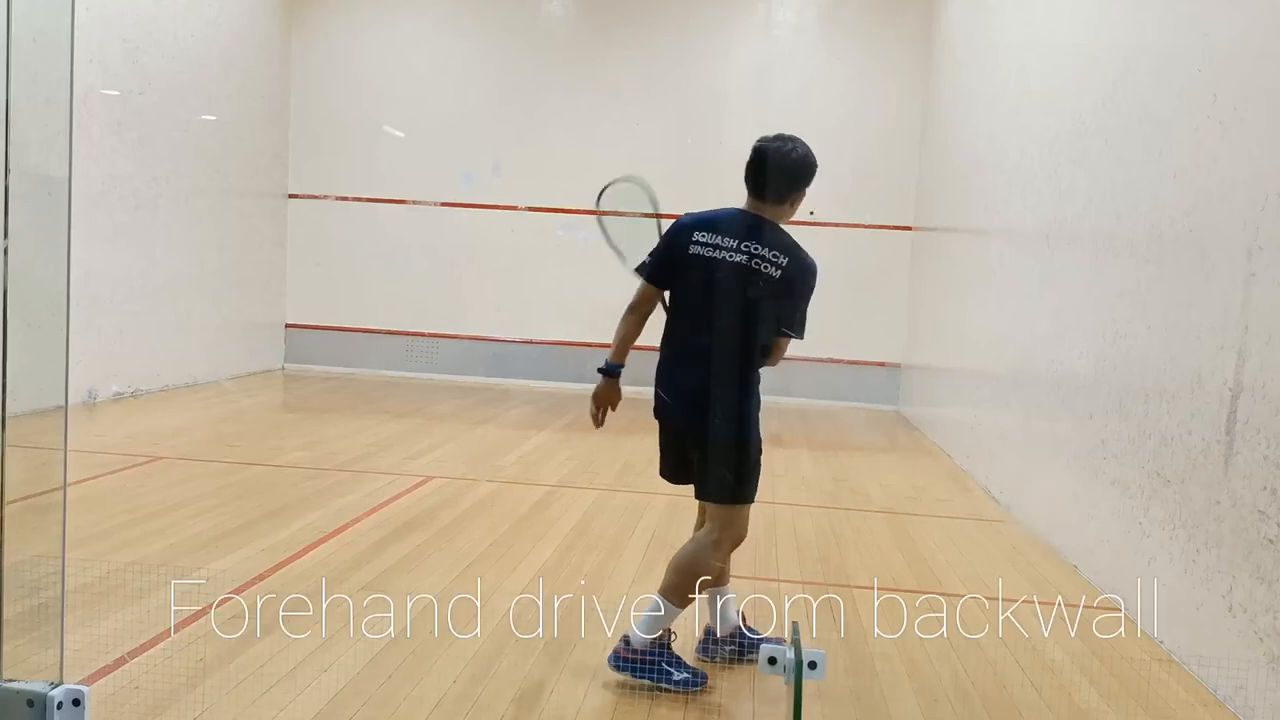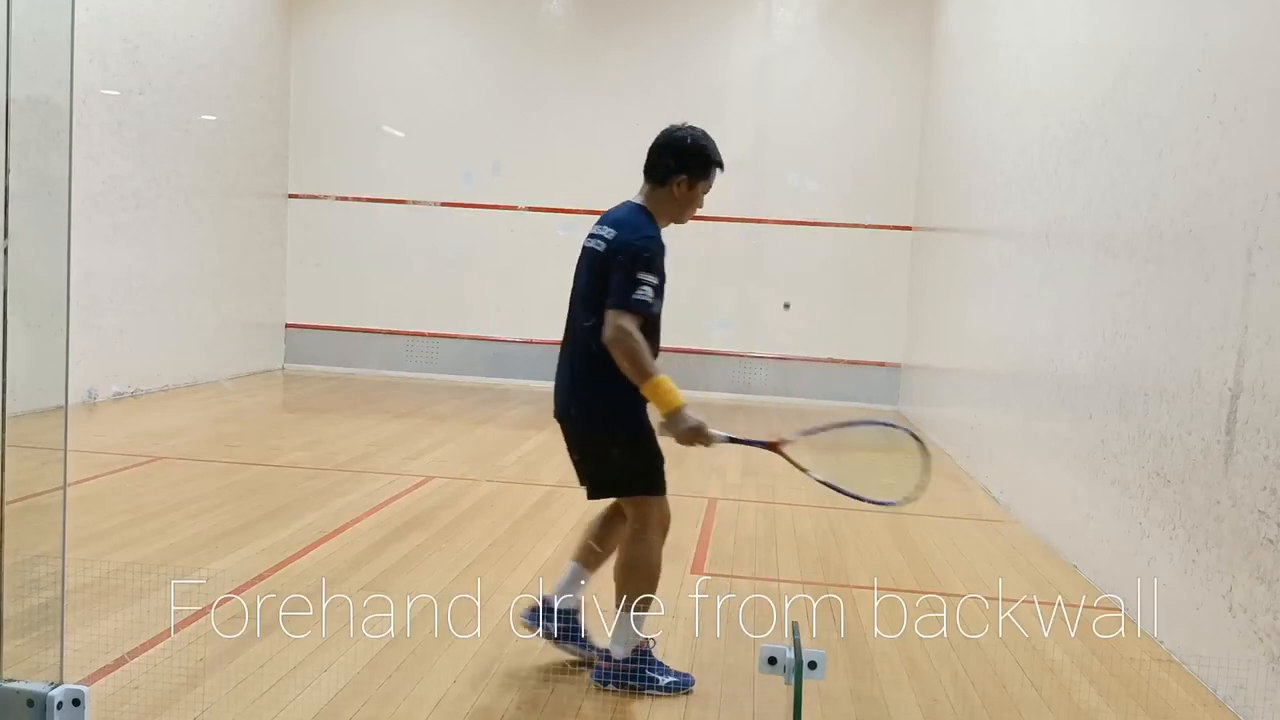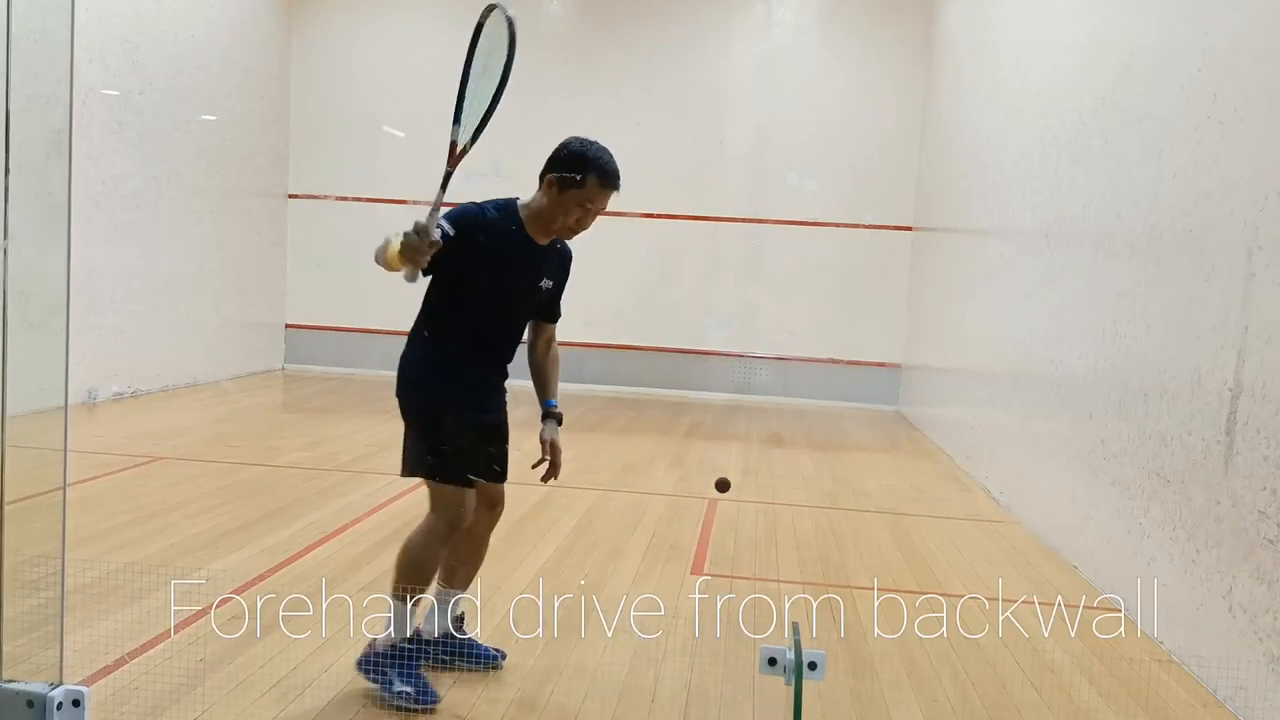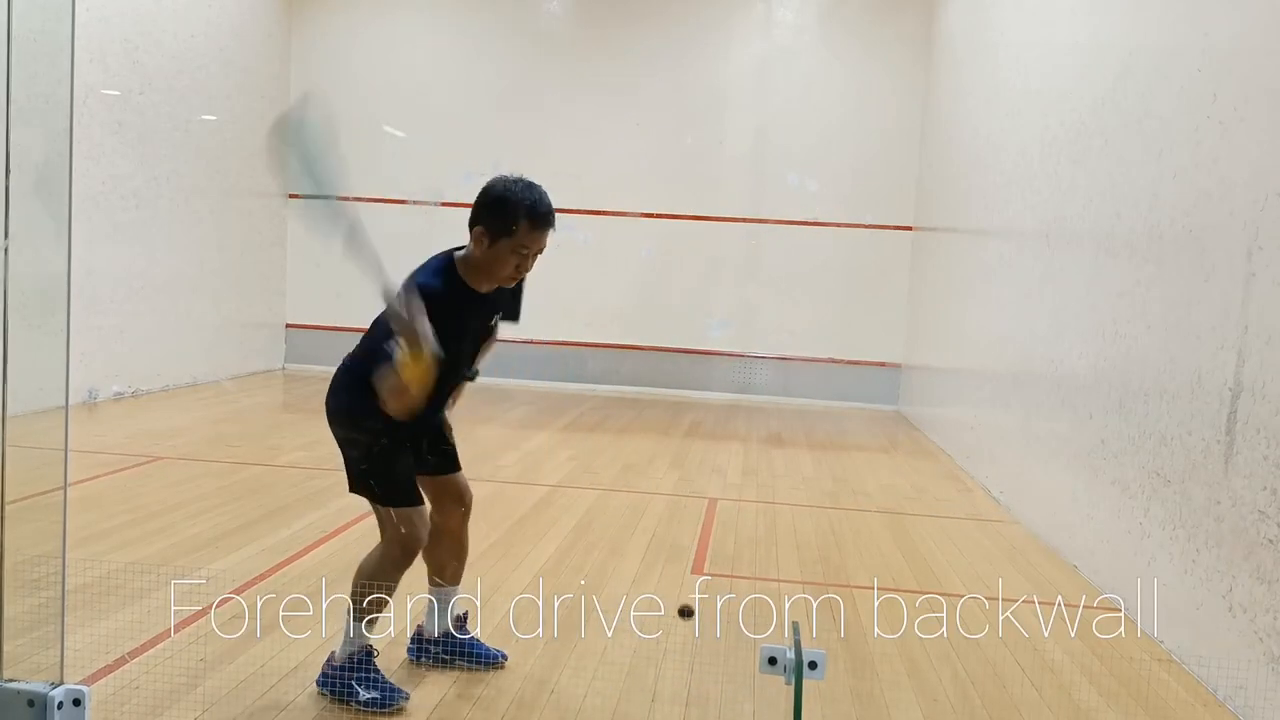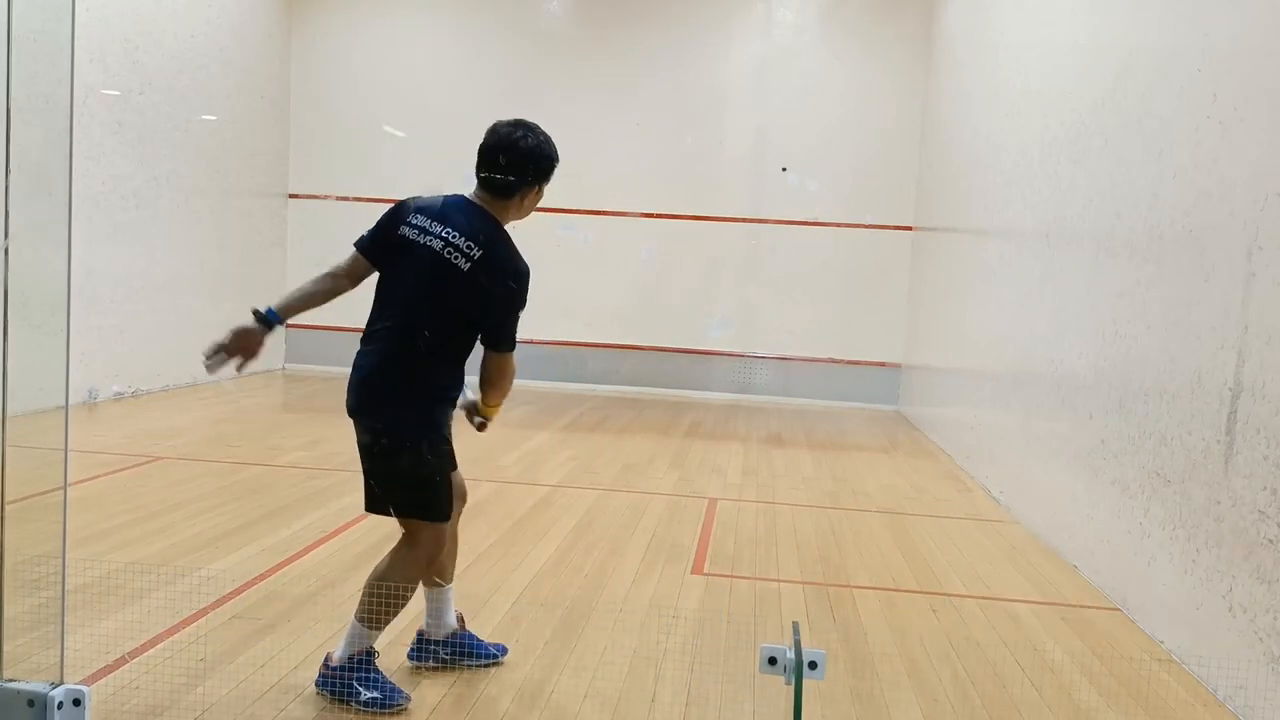
dt=1s
person 1, frame 1
left shoulder: (690, 229)
right shoulder: (798, 266)
left elbow: (639, 305)
right elbow: (773, 352)
left wrist: (611, 372)
left hip: (674, 399)
right hip: (730, 409)
left knee: (713, 515)
right knee: (726, 529)
left ankle: (724, 629)
right ankle: (641, 643)
person 1, frame 2
left shoulder: (612, 223)
right shoulder: (642, 242)
right elbow: (619, 333)
right wrist: (672, 406)
left hip: (579, 397)
right hip: (608, 405)
left knee: (627, 508)
right knee: (651, 519)
left ankle: (560, 606)
right ankle: (625, 655)
person 1, frame 3
left shoulder: (558, 258)
right shoulder: (477, 223)
left elbow: (542, 339)
right elbow: (387, 252)
left wrist: (551, 415)
right wrist: (405, 251)
left hip: (486, 393)
right hip: (433, 386)
left knee: (488, 506)
right knee: (452, 511)
left ankle: (439, 630)
right ankle: (390, 647)
person 1, frame 4
left shoulder: (506, 288)
right shoulder: (429, 293)
right elbow: (393, 399)
left wrist: (459, 377)
left hip: (421, 406)
right hip: (365, 407)
left knee: (455, 500)
right knee: (407, 531)
left ankle: (437, 631)
right ankle: (346, 663)
person 1, frame 5
left shoulder: (415, 212)
right shoulder: (507, 268)
left elbow: (341, 276)
right elbow: (498, 370)
left wrist: (265, 322)
right wrist: (488, 406)
left hip: (379, 389)
right hip: (405, 406)
left knee: (449, 498)
right knee: (425, 536)
left ankle: (441, 632)
right ankle: (346, 662)
